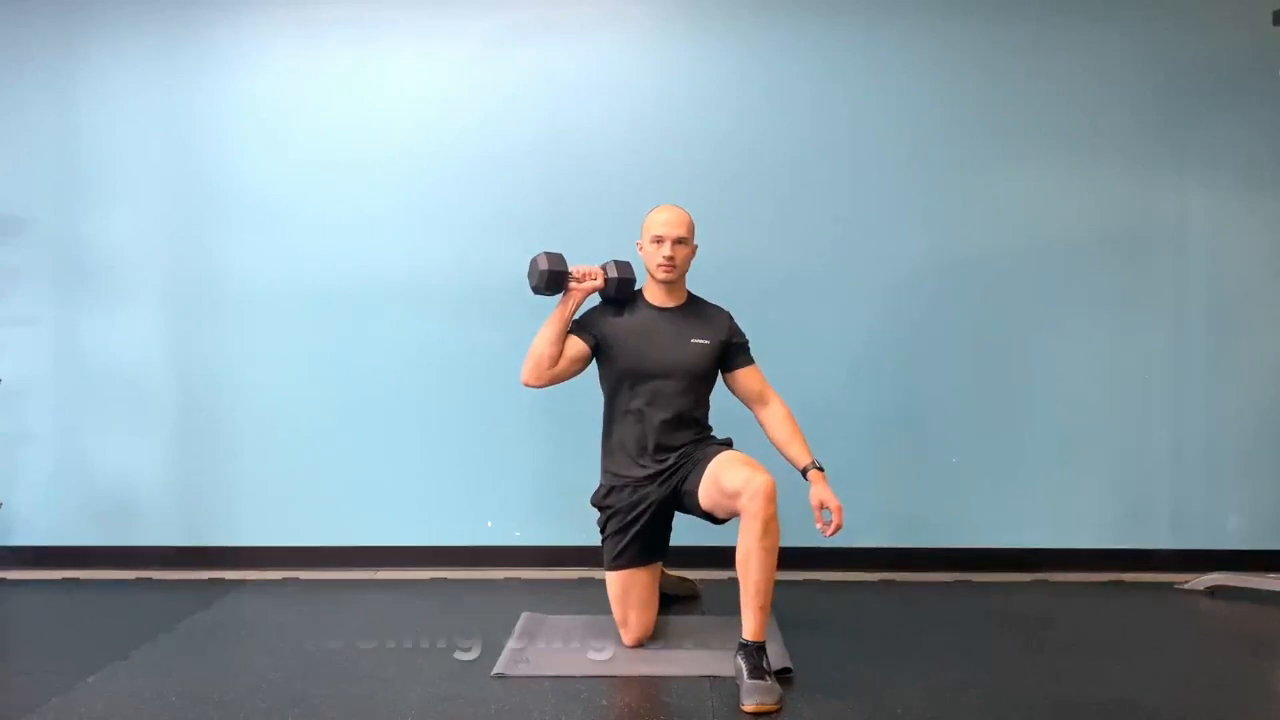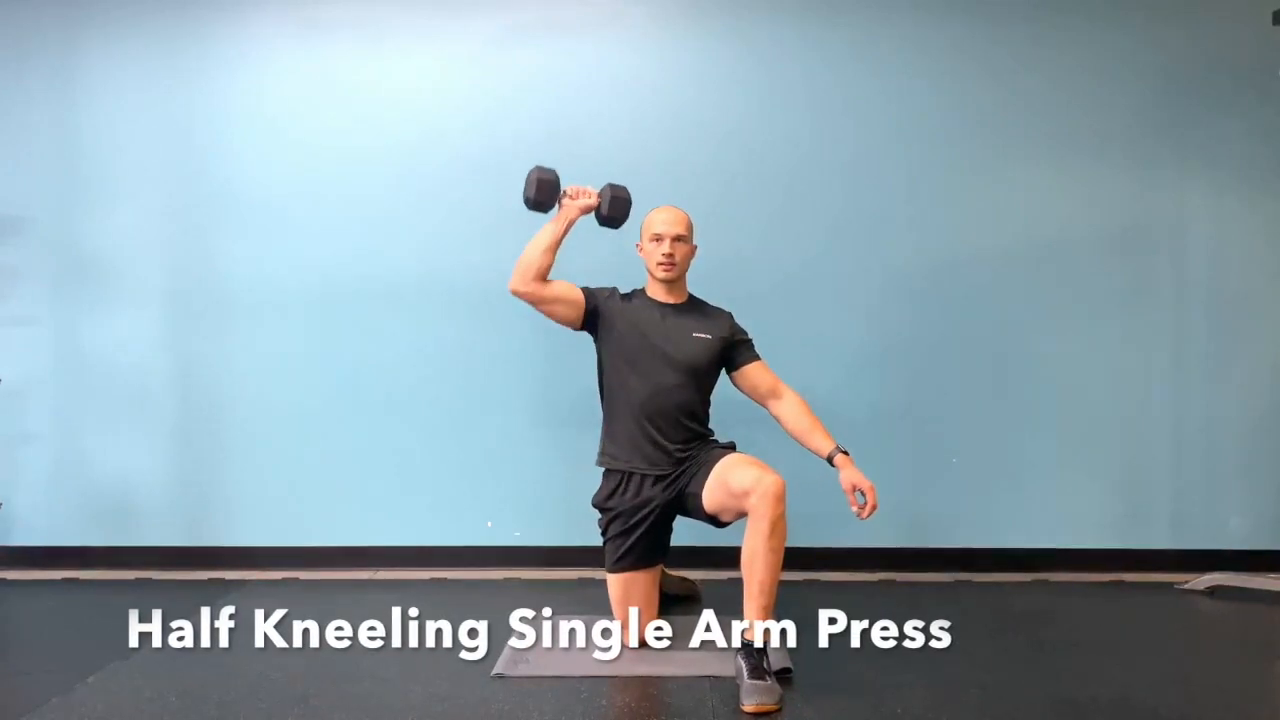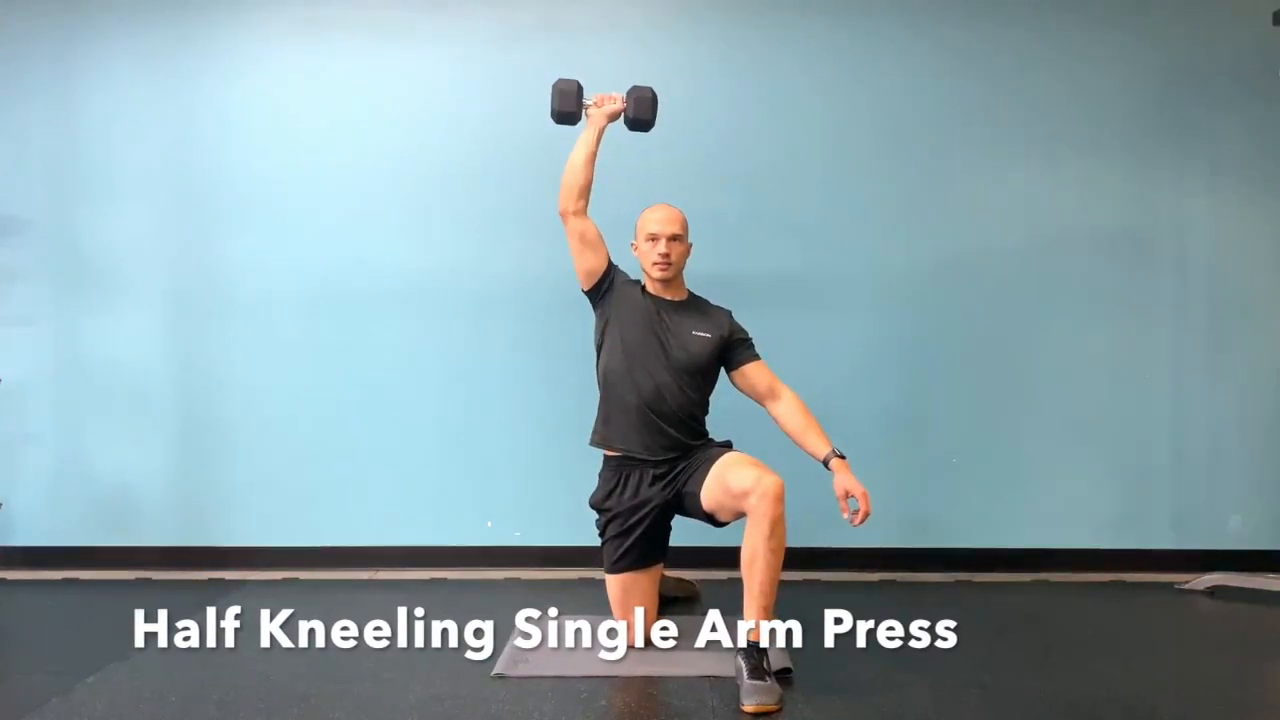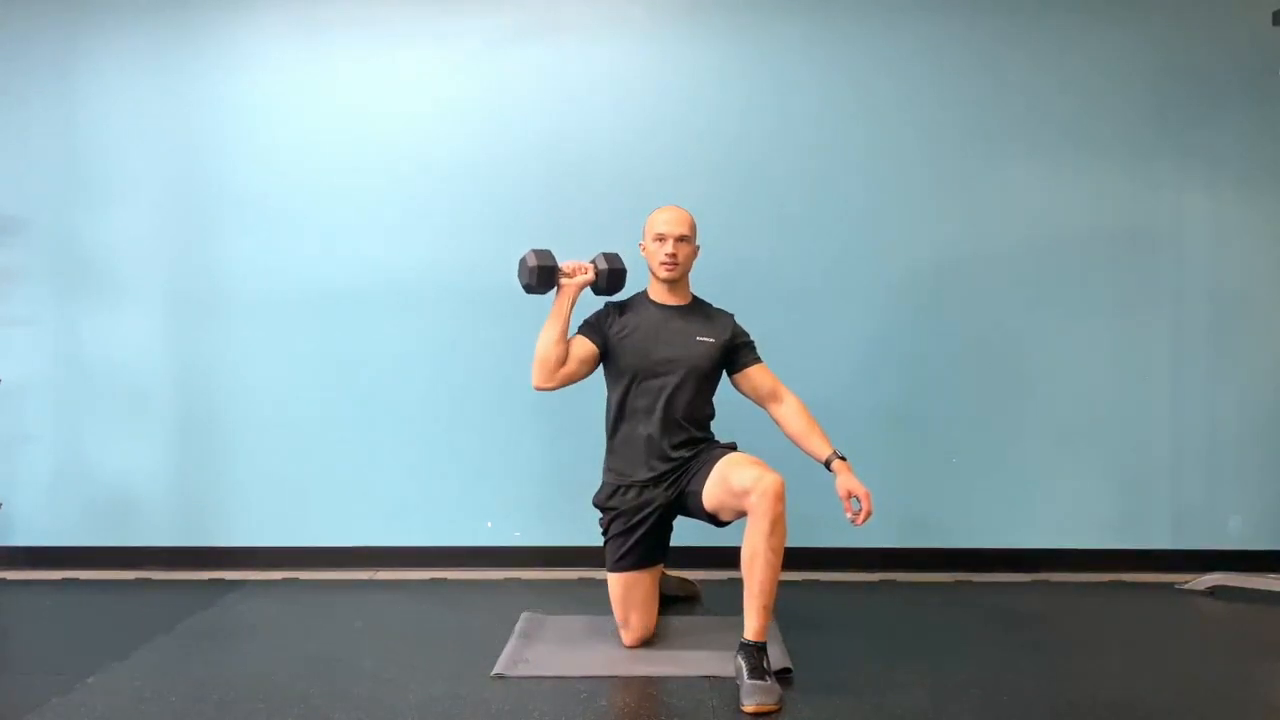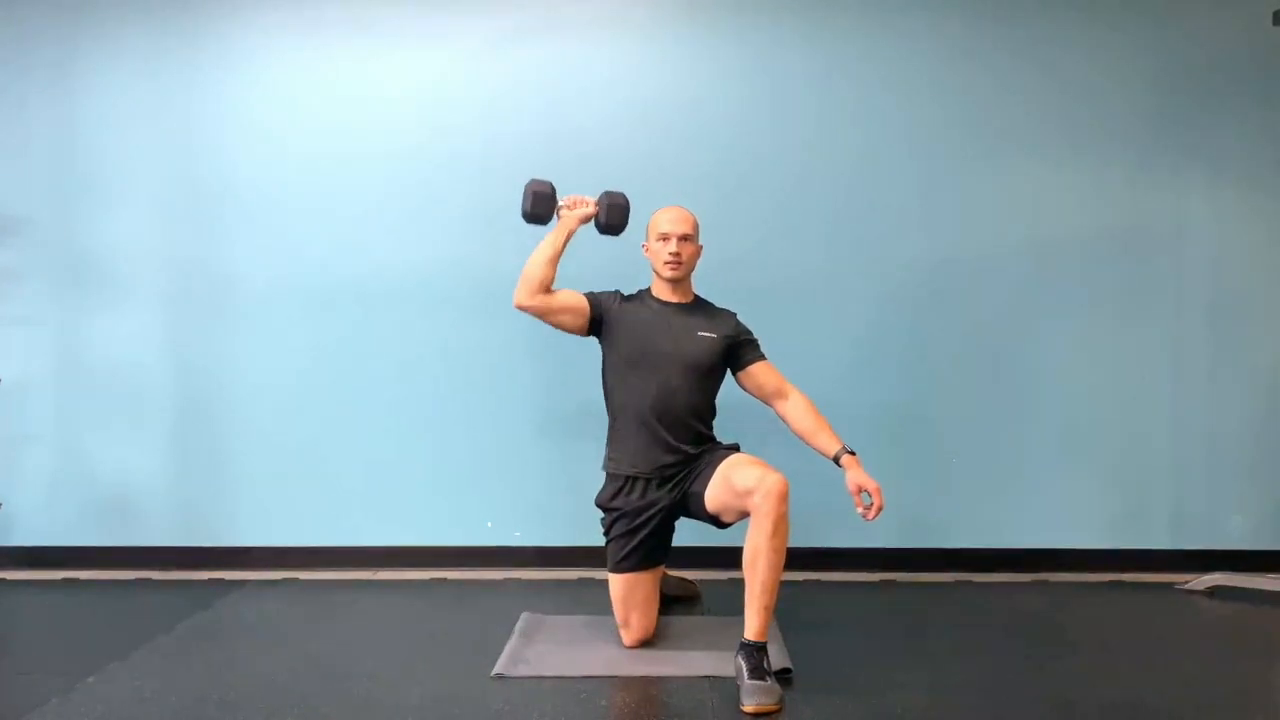
dt=1s
person 1, frame 1
left shoulder: (717, 324)
right shoulder: (607, 318)
left elbow: (765, 402)
right elbow: (535, 375)
left wrist: (814, 473)
right wrist: (569, 301)
left hip: (694, 460)
right hip: (629, 480)
left knee: (759, 488)
right knee: (635, 635)
left ankle: (751, 651)
right ankle: (655, 579)
person 1, frame 2
left shoulder: (718, 324)
right shoulder: (609, 310)
left elbow: (776, 395)
right elbow: (525, 283)
left wrist: (839, 458)
right wrist: (568, 214)
left hip: (695, 464)
right hip: (630, 481)
left knee: (767, 488)
right knee: (634, 633)
left ankle: (753, 651)
right ankle: (662, 579)
person 1, frame 3
left shoulder: (718, 323)
right shoulder: (613, 296)
left elbow: (775, 396)
right elbow: (570, 209)
left wrist: (836, 461)
right wrist: (597, 124)
left hip: (693, 463)
right hip: (627, 477)
left knee: (767, 488)
right knee: (634, 635)
left ankle: (752, 651)
right ankle: (659, 581)
person 1, frame 4
left shoulder: (720, 327)
right shoulder: (613, 319)
left elbow: (777, 398)
right elbow: (546, 378)
left wrist: (837, 463)
right wrist: (565, 298)
left hip: (697, 464)
right hip: (631, 481)
left knee: (767, 487)
right knee: (635, 635)
left ankle: (752, 651)
right ankle: (653, 578)
person 1, frame 5
left shoulder: (724, 325)
right shoulder: (615, 312)
left elbow: (784, 396)
right elbow: (529, 297)
left wrist: (846, 458)
right wrist: (567, 223)
left hip: (699, 466)
right hip: (633, 482)
left knee: (771, 487)
right knee: (634, 633)
left ankle: (753, 652)
right ankle: (657, 578)
